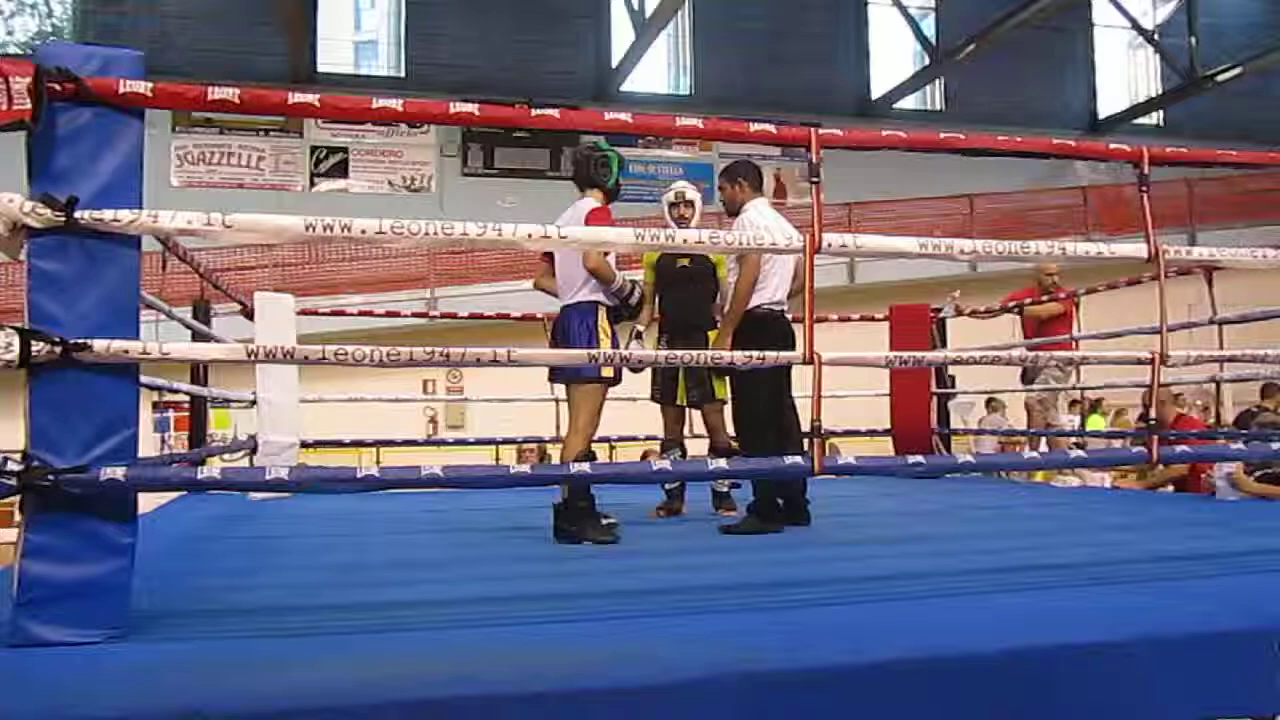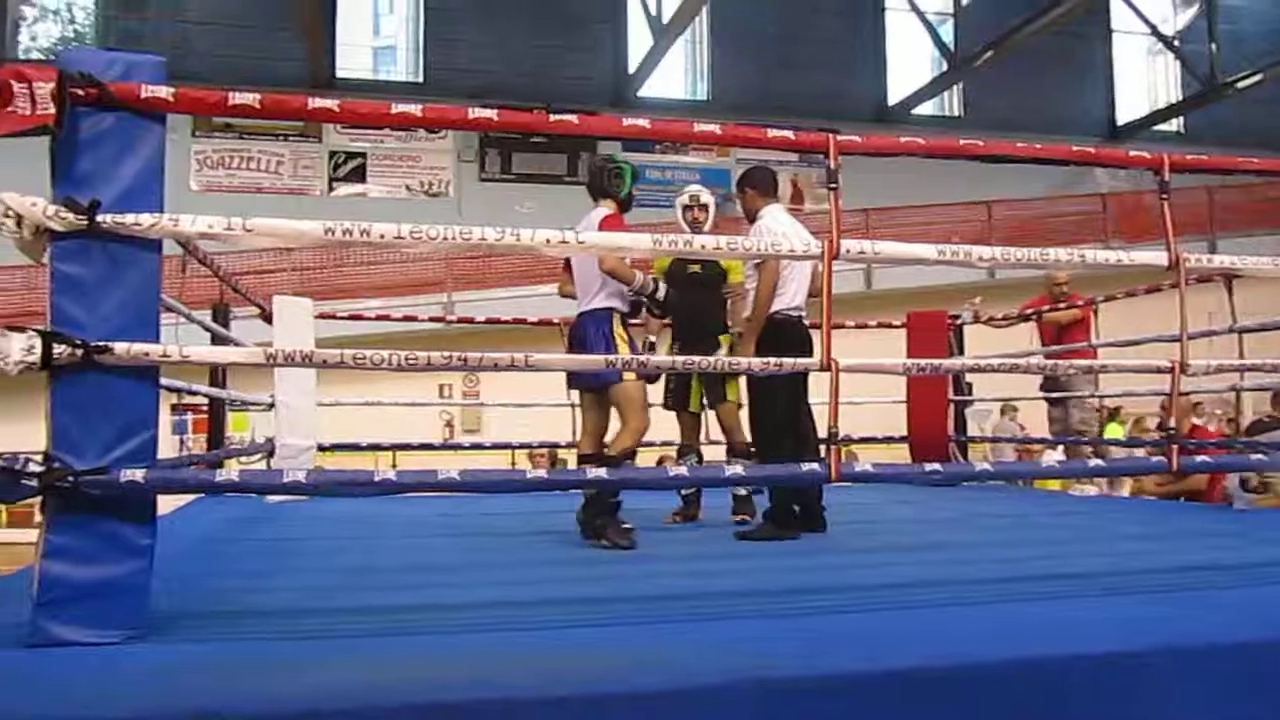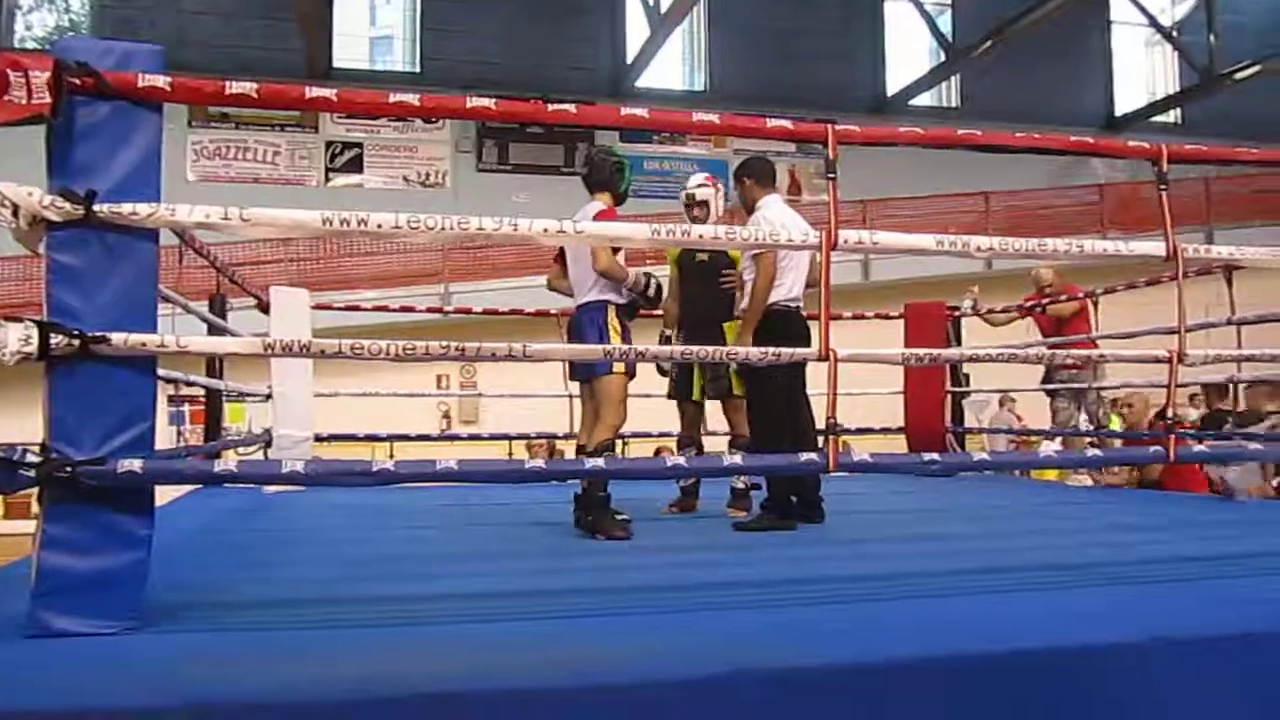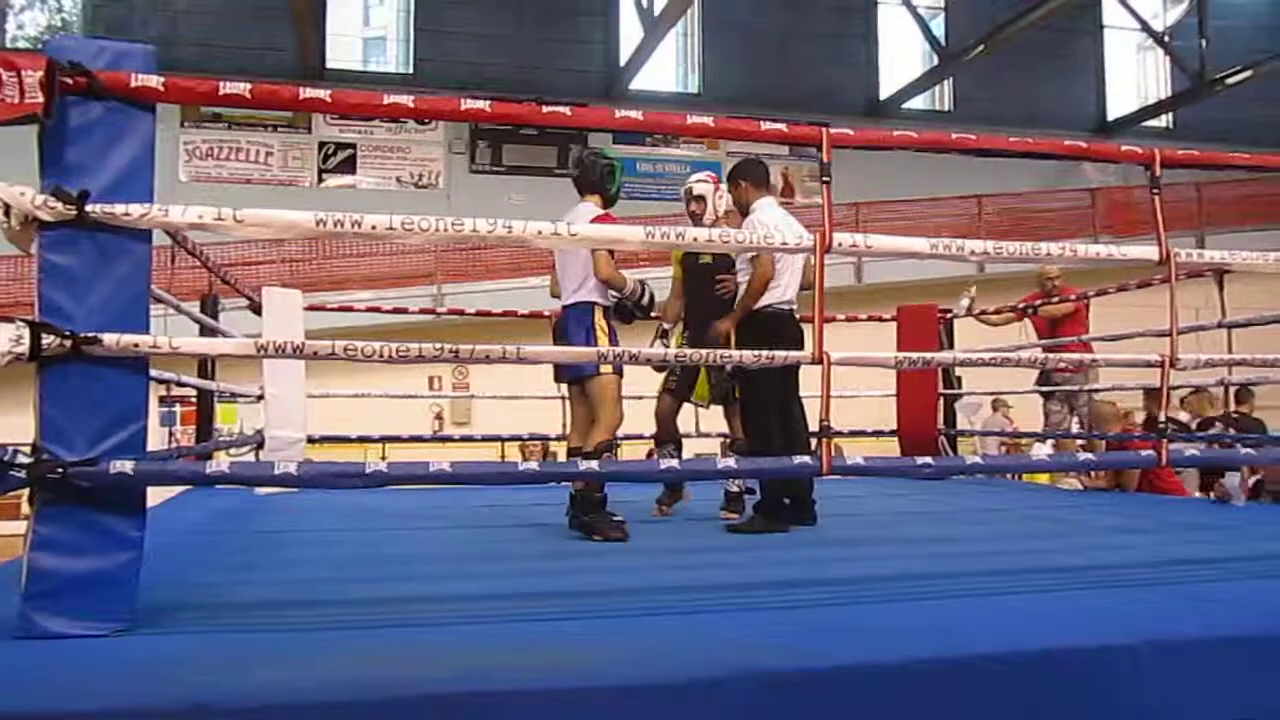
dt=0.4s
person 1, frame 1
left shoulder: (564, 218)
right shoulder: (597, 211)
left elbow: (542, 279)
right elbow: (593, 261)
right wrist: (624, 287)
left hip: (569, 318)
right hip: (590, 319)
left knee: (580, 423)
right knee: (584, 425)
left ankle: (579, 509)
right ankle: (571, 515)
person 1, frame 2
left shoulder: (583, 227)
right shoulder: (610, 218)
left elbow: (568, 285)
right elbow: (610, 263)
right wrist: (647, 285)
left hip: (584, 326)
right hip: (606, 326)
left knee: (593, 428)
right knee: (636, 421)
left ankle: (593, 511)
right ankle: (600, 509)
person 1, frame 3
left shoulder: (577, 219)
right shoulder: (605, 214)
left elbow: (554, 279)
right elbow: (603, 264)
right wrist: (637, 281)
left hip: (583, 318)
right hip: (603, 319)
left knee: (592, 420)
right knee: (611, 417)
left ankle: (589, 505)
right ankle: (593, 504)
person 1, frame 4
left shoulder: (567, 222)
right shoulder: (600, 219)
right elbow: (604, 272)
right wrist: (634, 291)
left hip: (568, 319)
right hip: (590, 320)
left knee: (582, 422)
right knee: (608, 417)
left ankle: (582, 504)
right ankle: (589, 506)
person 2, frame 1
left shoulder: (749, 219)
right shoulder: (783, 223)
left elbow: (748, 276)
right elbow: (797, 281)
left wrist: (725, 332)
left hip: (755, 325)
right hip: (778, 324)
left knee: (755, 420)
right knee: (780, 416)
left ankle: (766, 510)
right ankle: (794, 505)
person 2, frame 2
left shoulder: (766, 225)
right shoulder: (798, 228)
left elbow: (768, 282)
left wrist: (749, 338)
left hip: (773, 332)
right hip: (796, 330)
left knee: (772, 426)
right knee: (797, 422)
left ankle: (781, 517)
right ankle: (809, 512)
person 2, frame 3
left shoulder: (763, 216)
right shoulder: (796, 219)
left elbow: (766, 274)
left wrist: (746, 331)
left hip: (771, 323)
right hip: (793, 320)
left knee: (769, 417)
right knee: (794, 412)
left ankle: (779, 508)
right ankle: (807, 502)
person 2, frame 4
left shoulder: (759, 219)
right shoulder: (790, 221)
left elbow: (763, 273)
left wrist: (732, 319)
left hip: (762, 325)
right hip: (786, 323)
left knee: (761, 419)
right knee: (788, 414)
left ankle: (772, 510)
right ankle: (800, 504)
person 3, frame 1
left shoulder: (716, 250)
right shoulder: (656, 254)
right elbow: (648, 299)
right wrist: (638, 334)
left hip: (704, 341)
right hip: (669, 343)
left knee: (714, 419)
right knee: (672, 424)
left ankle: (722, 493)
right ankle: (674, 495)
person 3, frame 2
left shoulder: (727, 255)
right shoulder: (667, 258)
left elbow: (738, 304)
left wrist: (736, 340)
right wrist: (649, 344)
left hip: (717, 345)
right hip: (682, 348)
left knee: (729, 419)
right knee: (688, 429)
left ankle: (742, 499)
right ankle: (690, 502)
person 3, frame 3
right shoulder: (679, 248)
right wrist: (665, 338)
left hip: (724, 336)
right hip: (688, 337)
left knee: (735, 414)
right knee: (689, 420)
left ankle: (740, 493)
right ankle: (688, 492)
person 3, frame 4
right shoulder: (683, 247)
right wrist: (663, 333)
left hip: (728, 339)
right hip: (691, 338)
left knee: (736, 418)
right knee: (665, 412)
left ankle: (734, 496)
right ankle: (673, 484)
person 4, frame 1
left shoulder: (1064, 296)
right shoulder: (1023, 296)
left elbow: (1043, 312)
left wrist: (1018, 308)
left hip: (1056, 361)
right hip: (1033, 363)
left knee: (1033, 400)
right knee: (1051, 422)
person 4, frame 2
left shoulder: (1079, 303)
right shoulder: (1038, 304)
left elbow: (1063, 318)
right elbow: (1005, 321)
left wrist: (1036, 316)
right wrist: (979, 317)
left hip: (1082, 372)
right hip: (1056, 376)
left knee: (1080, 424)
right knee: (1064, 431)
person 4, frame 3
left shoulder: (1075, 294)
right shoulder: (1033, 301)
left elbow: (1063, 311)
right elbow: (1000, 319)
left wrist: (1039, 308)
right wrist: (977, 308)
left hip: (1087, 366)
right hip: (1060, 370)
left knee: (1100, 420)
right knee: (1065, 424)
person 4, frame 4
left shoulder: (1073, 296)
right shoulder: (1032, 301)
left elbow: (1057, 311)
right elbow: (995, 319)
left wrist: (1030, 309)
left hip: (1081, 370)
right hip: (1054, 372)
left knee: (1091, 423)
right knee: (1058, 427)
